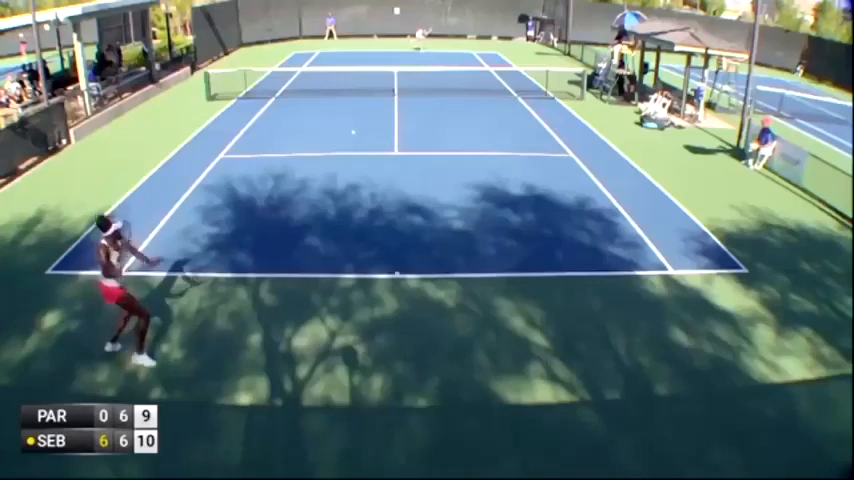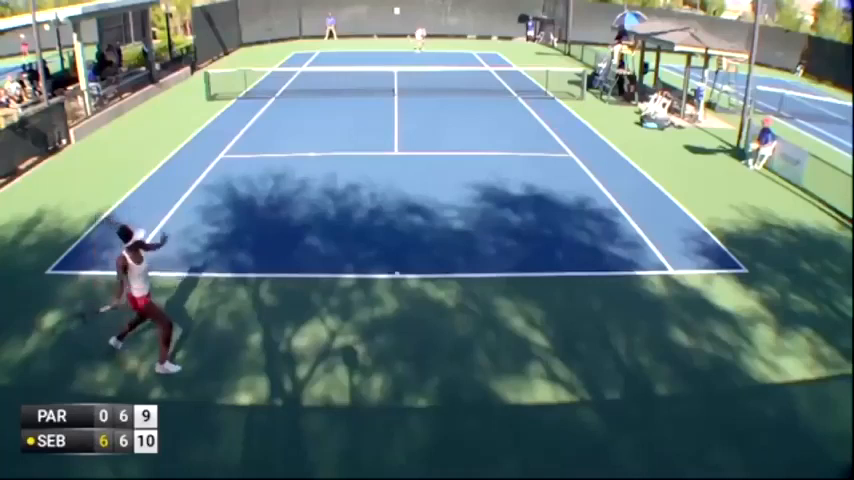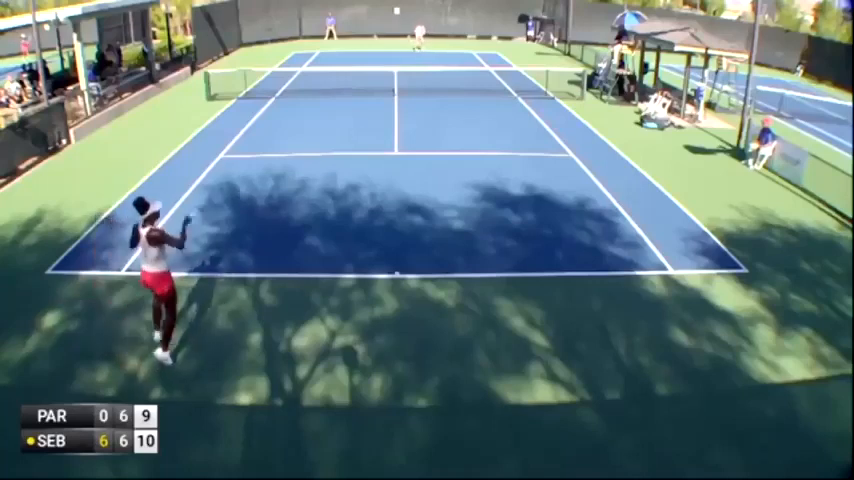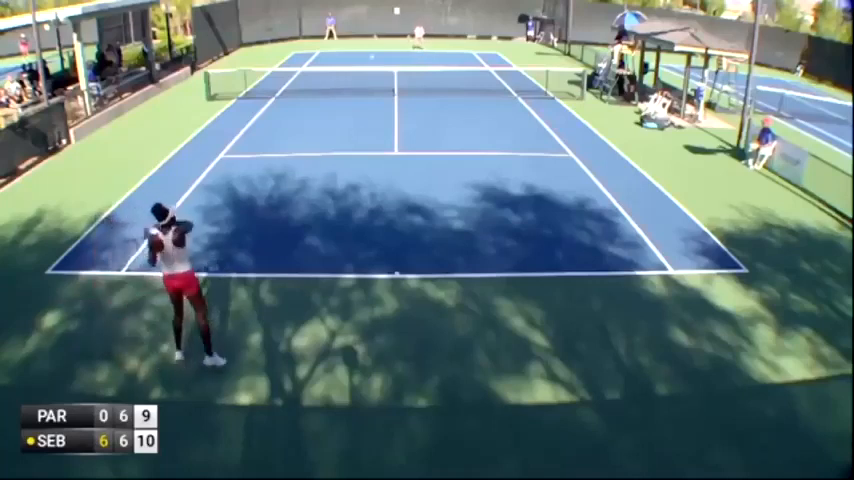
dt=0.2s
person 1, frame 1
left shoulder: (119, 239)
right shoulder: (103, 248)
left elbow: (133, 250)
right elbow: (106, 273)
left wrist: (149, 260)
right wrist: (116, 270)
left hip: (115, 285)
right hip: (111, 288)
left knee: (129, 311)
right knee: (144, 315)
left ankle: (113, 343)
right ankle: (140, 354)
person 1, frame 2
left shoulder: (139, 247)
right shoulder: (122, 260)
left elbow: (149, 247)
right elbow: (121, 282)
left wrist: (161, 244)
right wrist: (118, 298)
left hip: (143, 293)
right hip: (139, 298)
left knee: (141, 317)
right knee: (166, 324)
left ankle: (117, 339)
right ankle: (162, 363)
person 1, frame 3
left shoulder: (137, 227)
right shoulder: (156, 233)
left elbow: (132, 245)
right elbow: (180, 245)
right wrist: (184, 225)
left hip: (147, 274)
right hip: (160, 276)
left knee: (158, 301)
right knee: (171, 313)
left ankle: (157, 331)
right ankle: (163, 350)
person 1, frame 4
left shoulder: (154, 238)
right shoulder: (179, 232)
left elbow: (152, 263)
right elbow: (189, 225)
right wrist: (175, 222)
left hip: (169, 279)
right hip: (186, 278)
left knee: (178, 313)
right knee: (201, 314)
left ankle: (178, 351)
right ankle: (210, 356)
